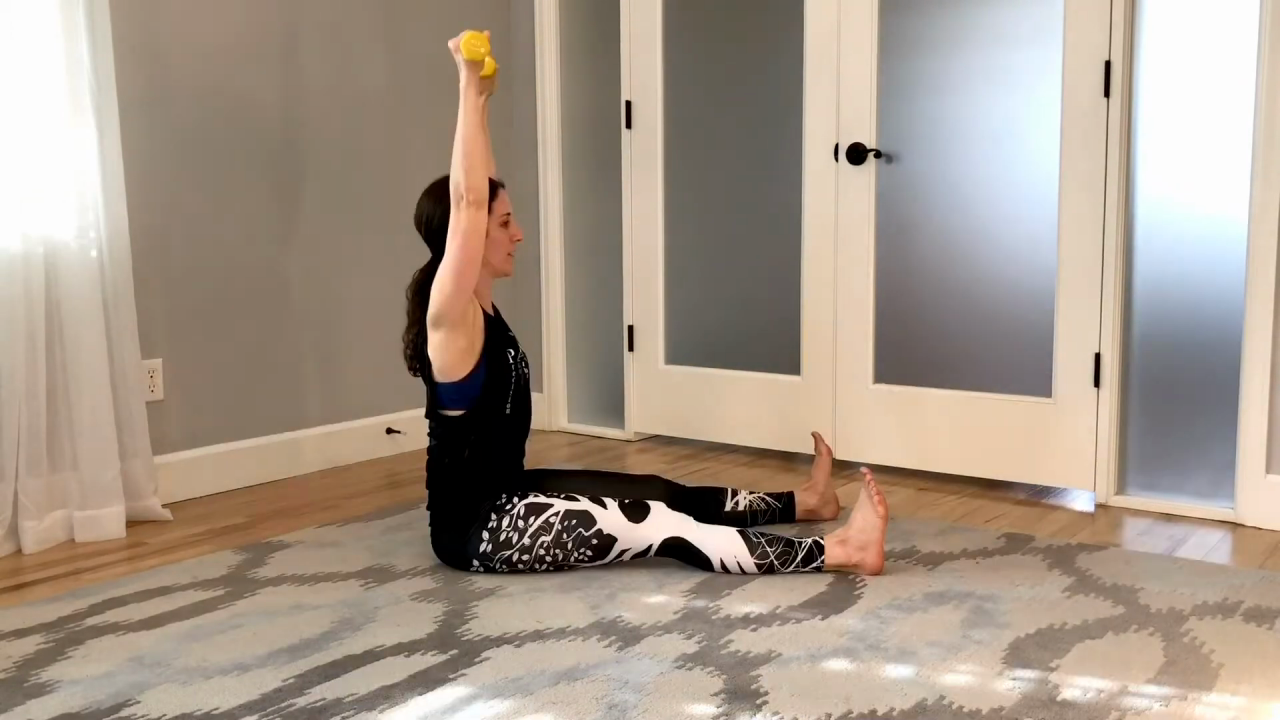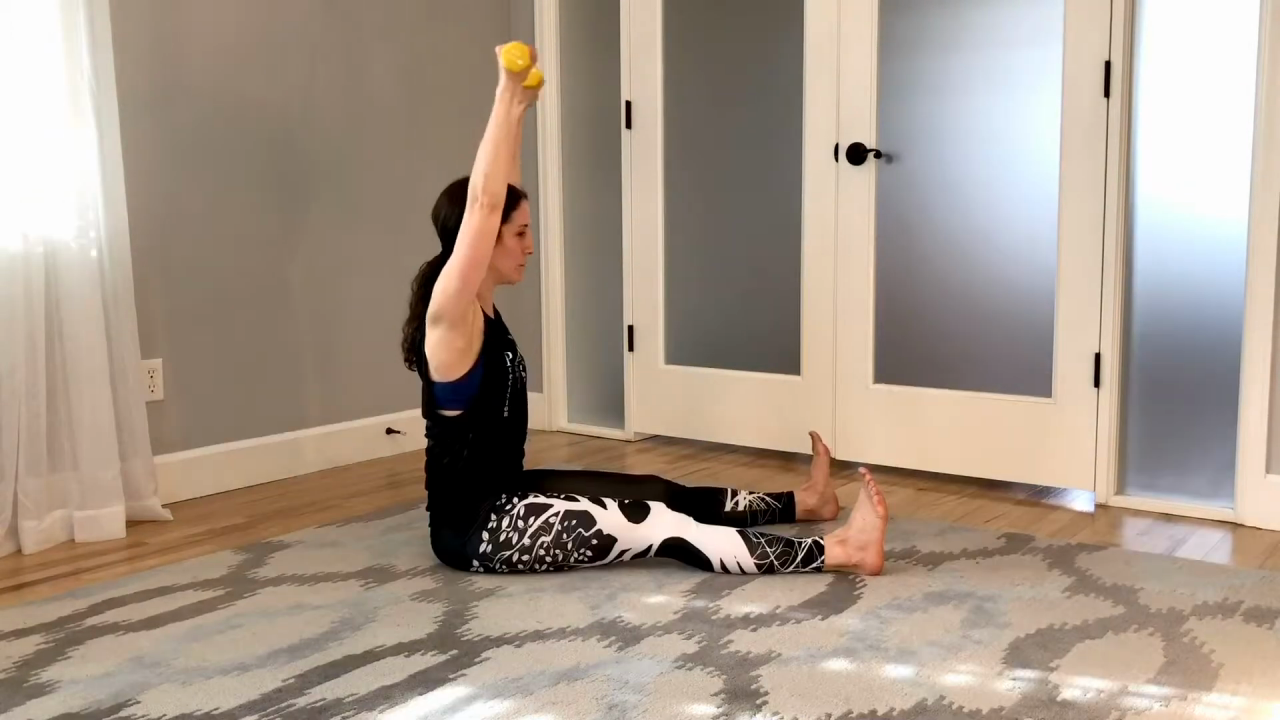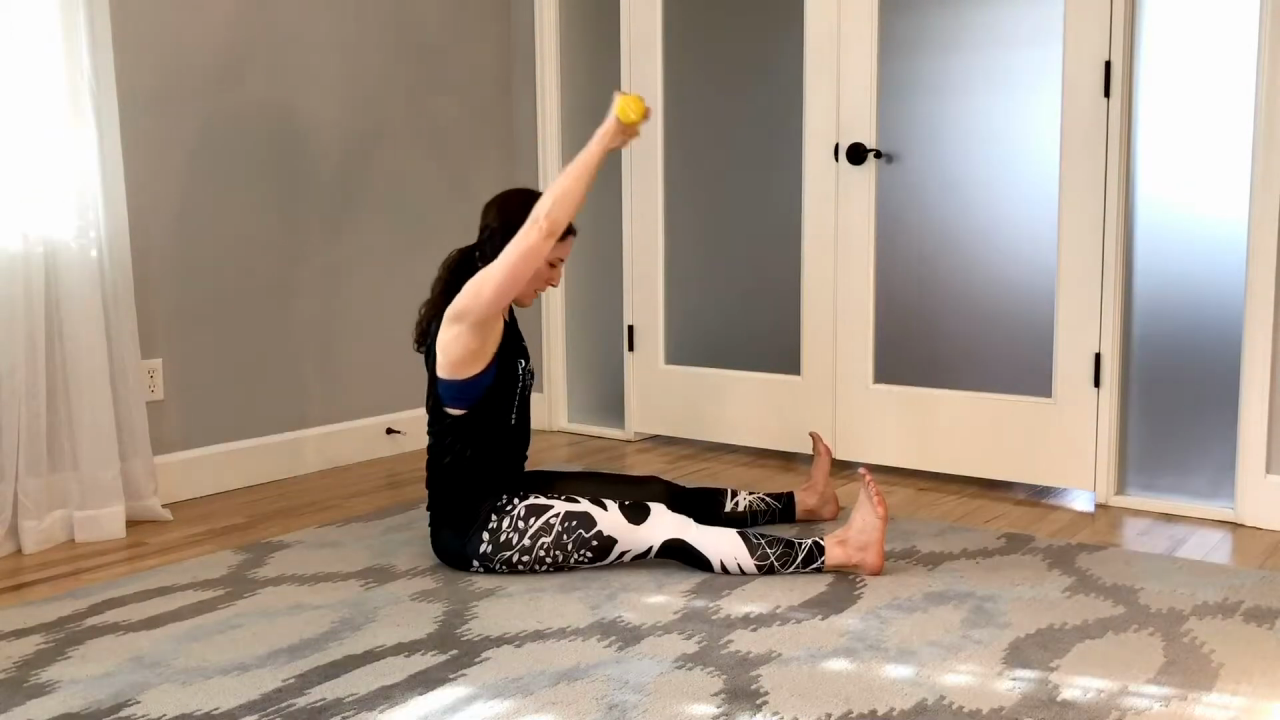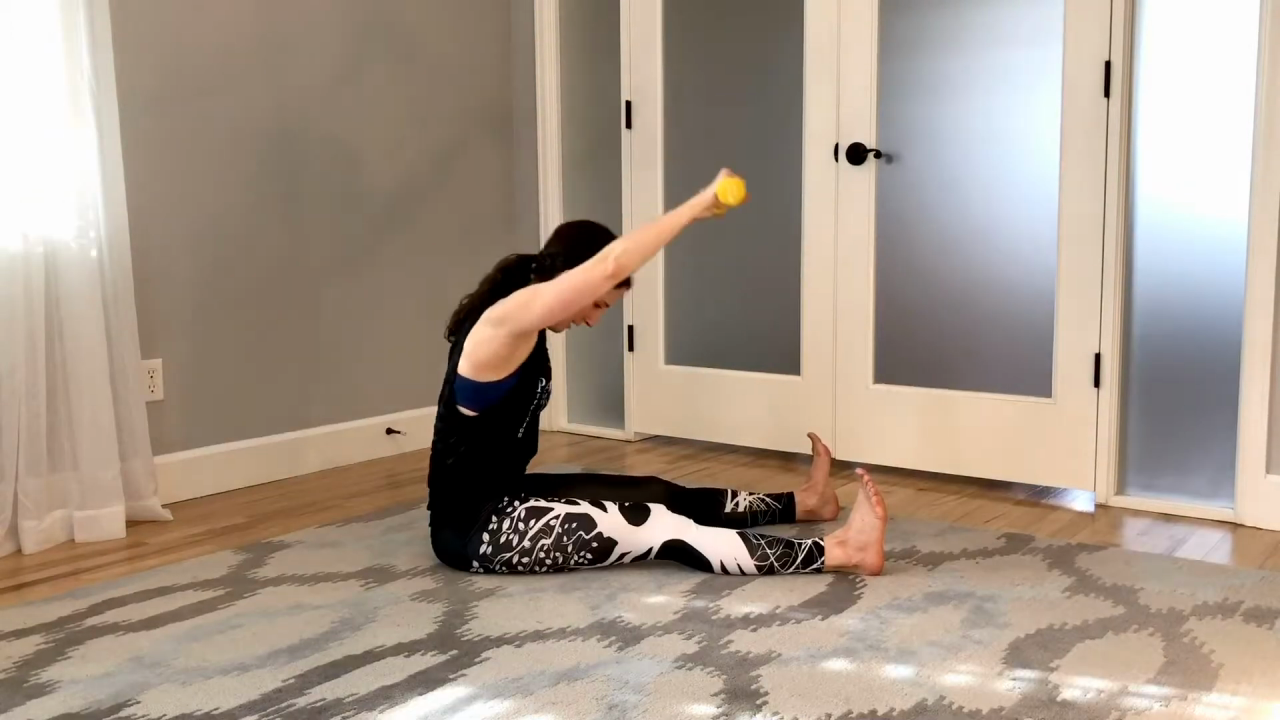
dt=0.3s
person 1, frame 1
left shoulder: (473, 305)
right shoulder: (450, 316)
left elbow: (479, 198)
right elbow: (468, 203)
left wrist: (480, 99)
right wrist: (469, 90)
left hip: (503, 500)
right hip: (479, 528)
left knee: (661, 496)
right knee: (654, 525)
left ankle: (800, 502)
right ankle: (837, 552)
person 1, frame 2
left shoulder: (478, 306)
right shoulder: (450, 314)
left elbow: (498, 199)
right elbow: (482, 204)
left wrist: (516, 109)
right wrist: (505, 98)
left hip: (506, 497)
right hip: (478, 527)
left knee: (660, 493)
right knee: (653, 524)
left ankle: (800, 502)
right ankle: (836, 551)
person 1, frame 3
left shoulder: (491, 313)
right shoulder: (470, 315)
left elbow: (547, 225)
right elbow: (544, 223)
left wrist: (608, 141)
right wrist: (606, 135)
left hip: (504, 498)
right hip: (477, 527)
left knee: (665, 496)
right knee: (653, 525)
left ankle: (800, 503)
right ankle: (836, 553)
person 1, frame 4
left shoulder: (520, 319)
right shoulder: (508, 322)
left elbow: (604, 268)
right elbow: (610, 265)
left wrist: (696, 208)
right wrist: (700, 204)
left hip: (505, 500)
right hip: (477, 527)
left knee: (662, 496)
right knee: (652, 525)
left ankle: (799, 502)
right ankle: (837, 551)
